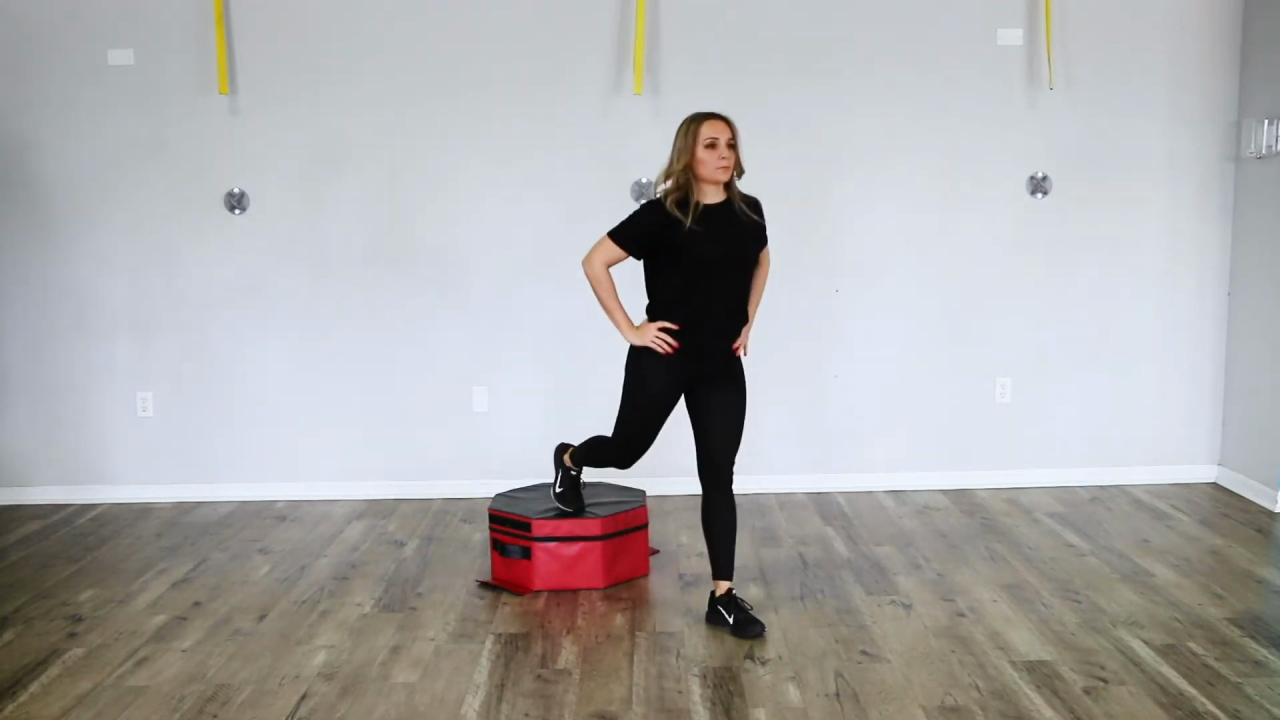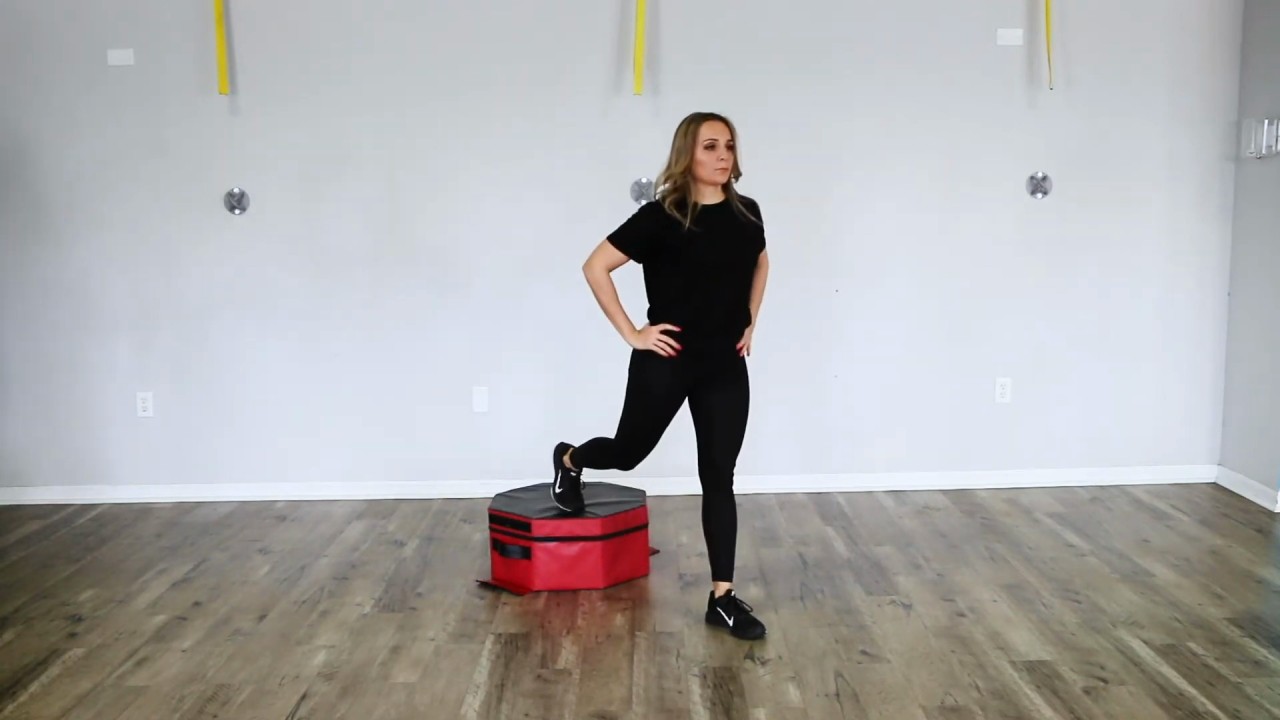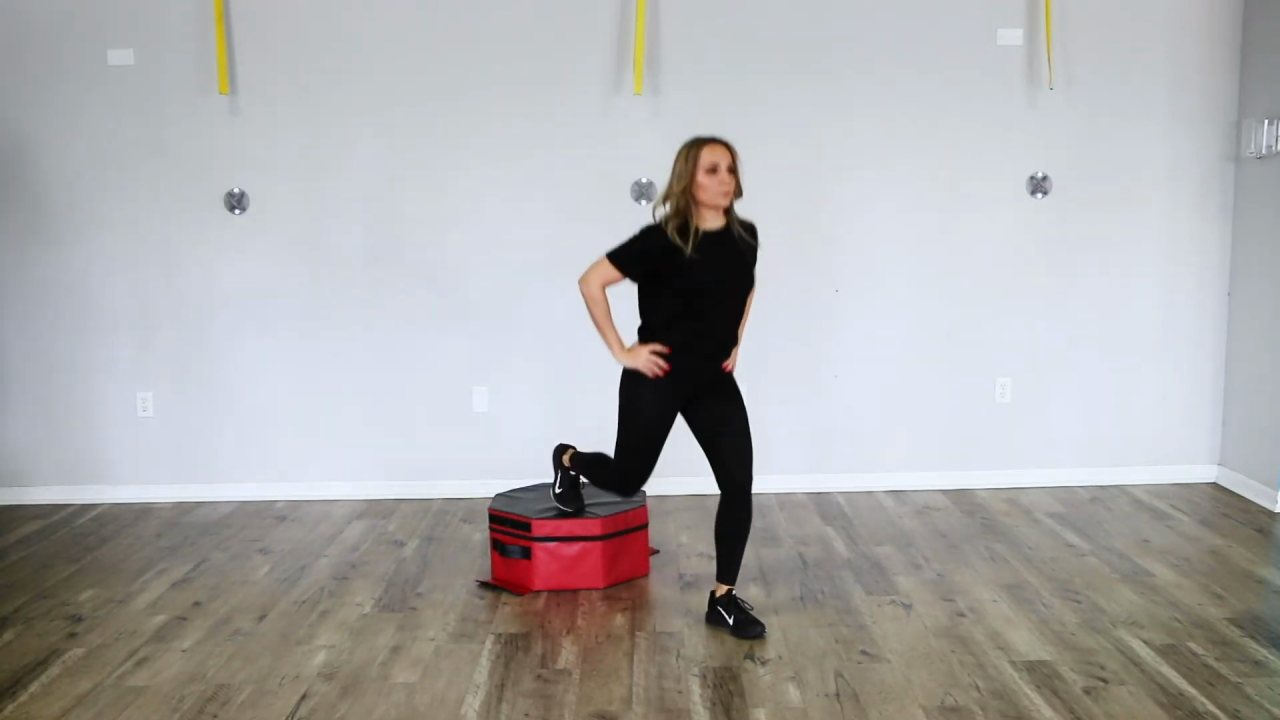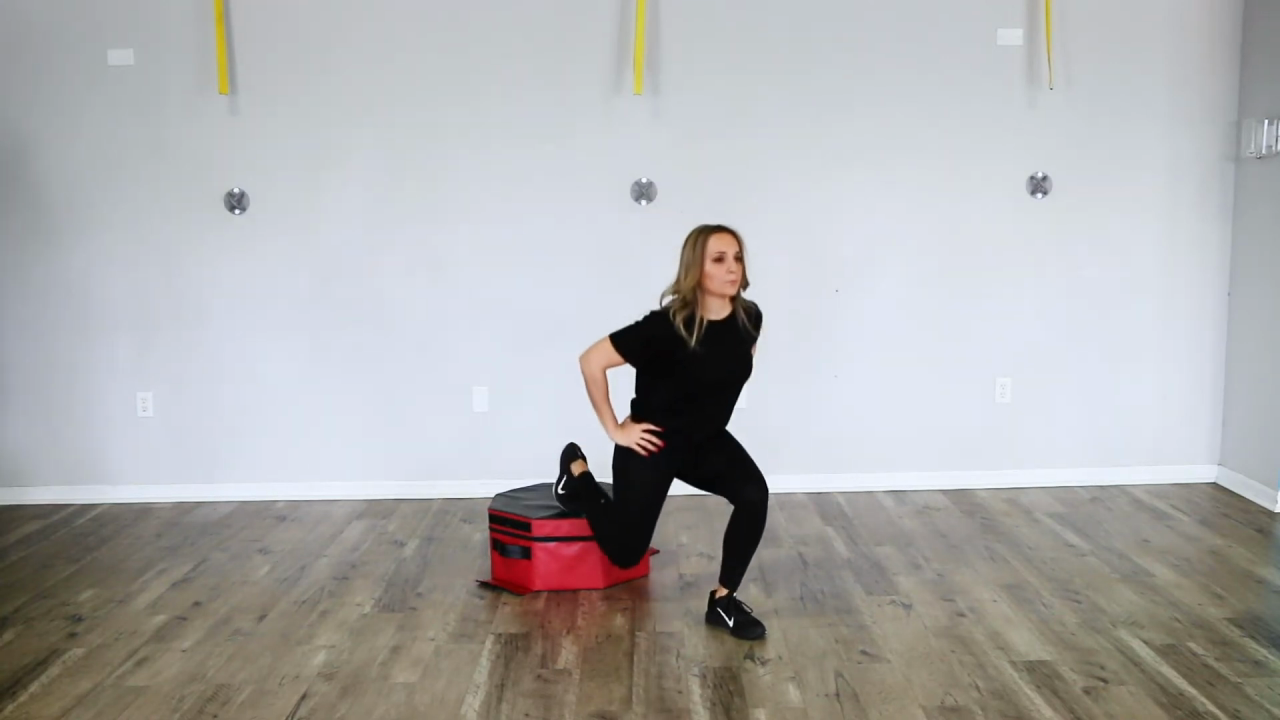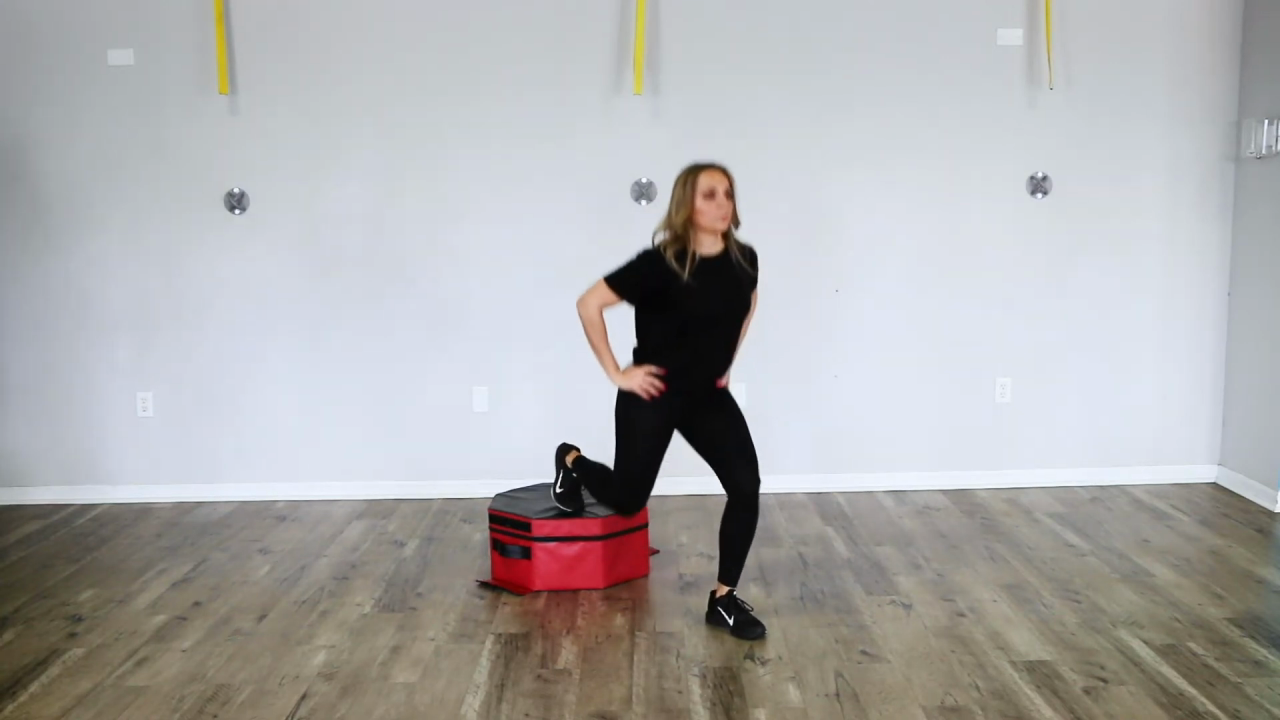
dt=0.4s
person 1, frame 1
left shoulder: (749, 212)
right shoulder: (663, 214)
left elbow: (761, 264)
right elbow: (595, 262)
left wrist: (747, 321)
right wrist: (628, 329)
left hip: (722, 363)
right hip: (663, 358)
left knee: (719, 477)
right knee: (625, 451)
left ankle: (722, 597)
right ankle: (567, 462)
person 1, frame 2
left shoulder: (746, 213)
right shoulder: (661, 217)
left elbow: (760, 265)
right elbow: (595, 267)
left wrist: (750, 322)
right wrist: (631, 334)
left hip: (726, 365)
right hip: (667, 361)
left knee: (719, 478)
right knee: (629, 452)
left ankle: (722, 598)
right ankle: (568, 461)
person 1, frame 3
left shoulder: (745, 237)
right shoulder: (662, 240)
right elbow: (591, 282)
right wrist: (621, 353)
left hip: (714, 380)
right hip: (657, 377)
left knee: (739, 481)
right knee: (627, 479)
left ankle: (724, 597)
right ankle: (568, 463)
person 1, frame 4
left shoulder: (749, 318)
right shoulder: (667, 327)
right elbow: (592, 361)
right wrist: (614, 429)
left hip: (707, 441)
right hip: (652, 445)
left knee: (754, 496)
right knee: (626, 552)
left ankle: (723, 600)
right ankle: (576, 468)
person 1, frame 5
left shoulder: (743, 259)
right shoulder: (660, 264)
right elbow: (589, 305)
right wrist: (616, 373)
left hip: (709, 396)
right hip: (652, 396)
left knee: (746, 486)
right knee: (627, 498)
left ankle: (724, 599)
right ankle: (571, 463)
